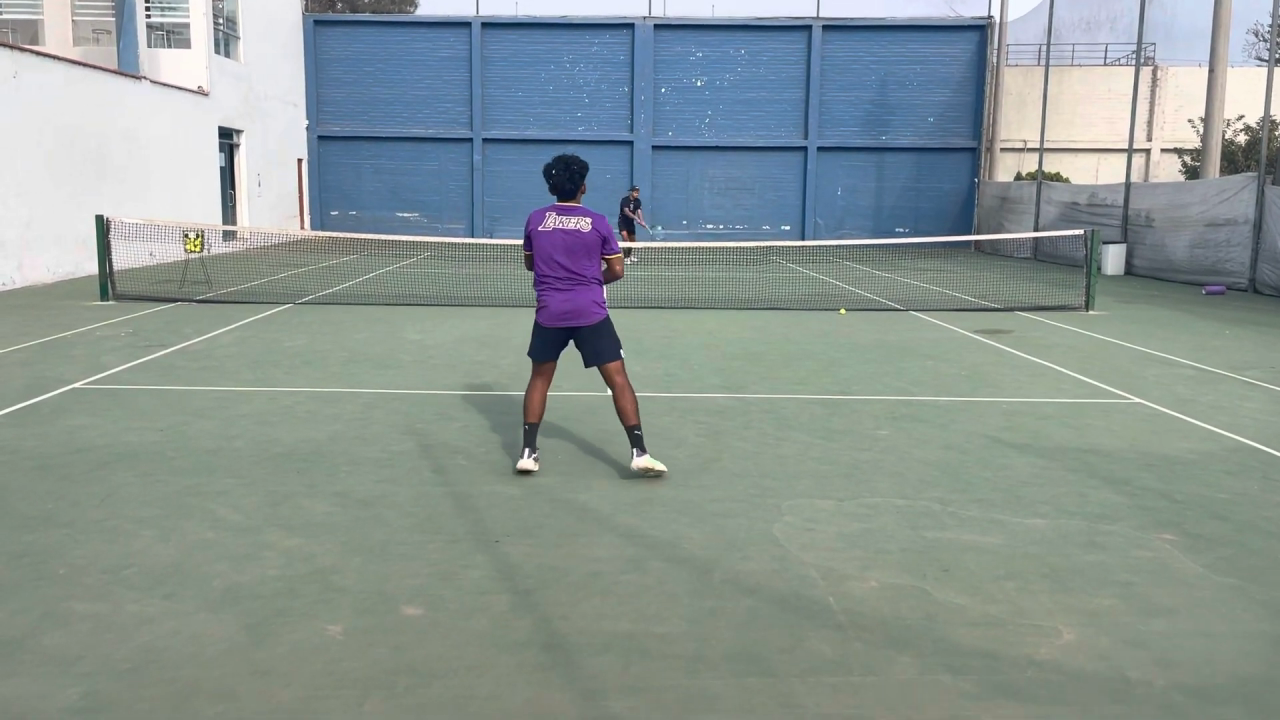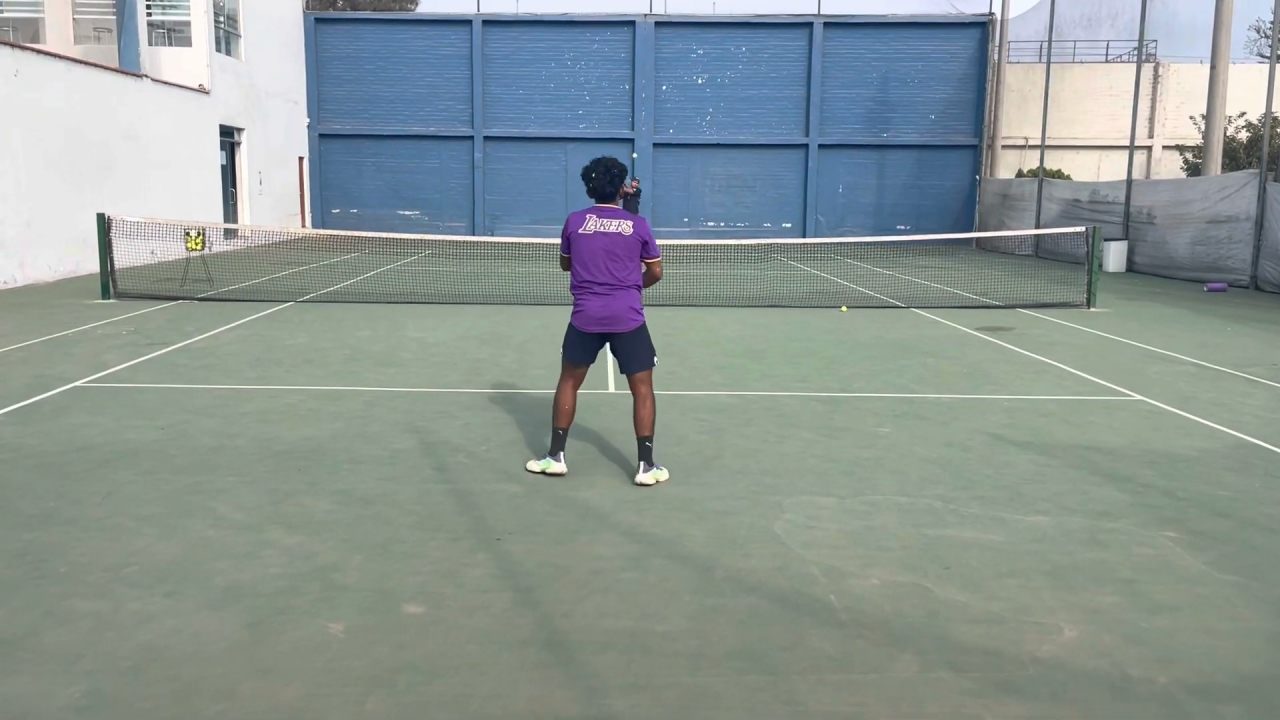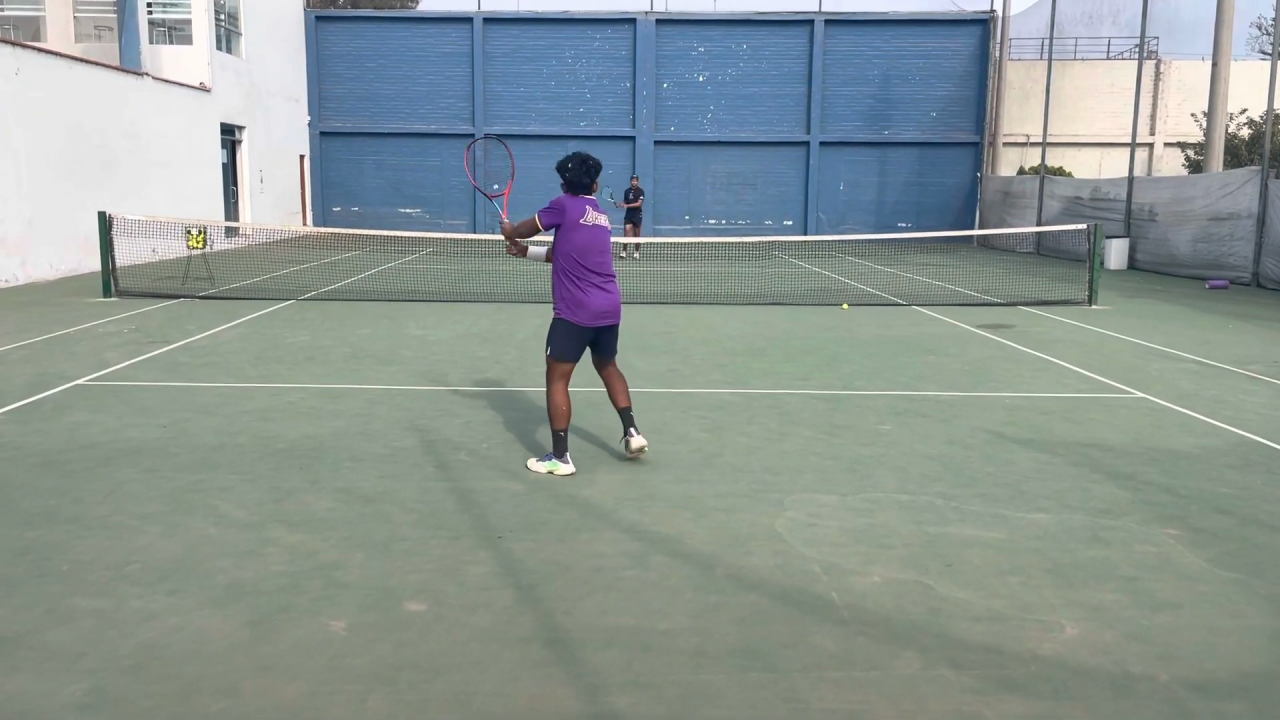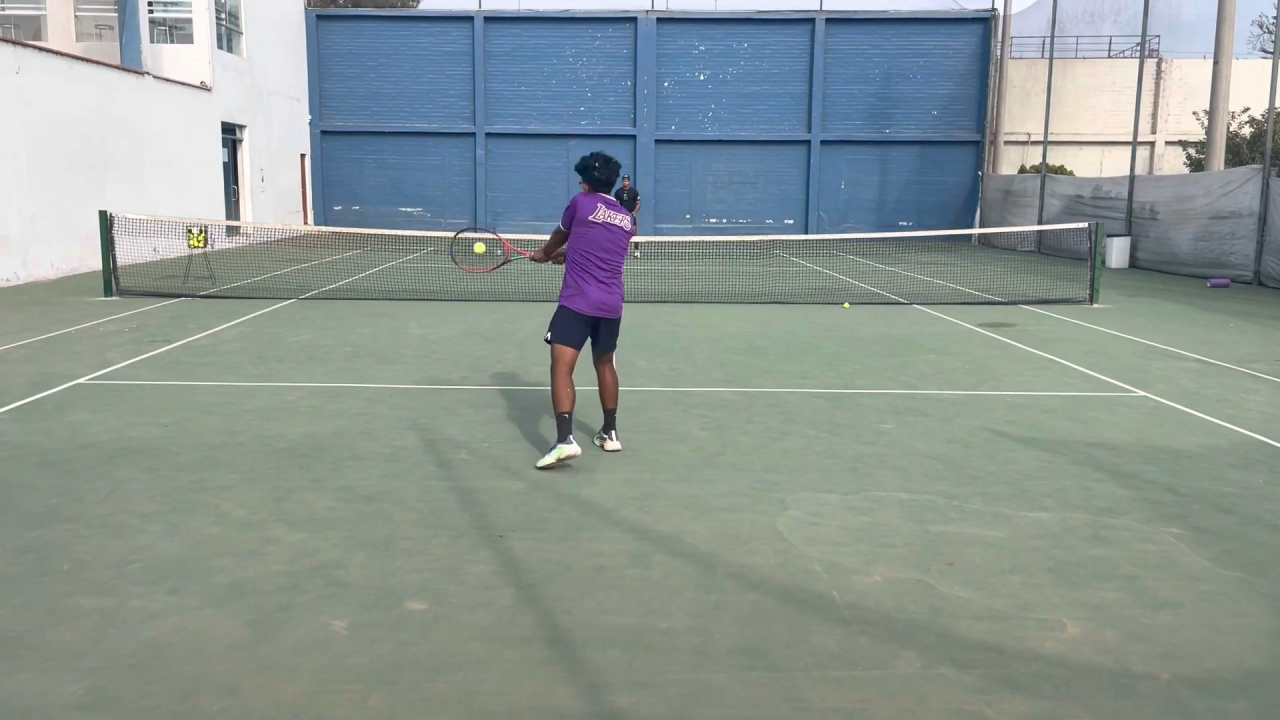
dt=0.5s
person 1, frame 1
left shoulder: (535, 220)
right shoulder: (597, 222)
right elbow: (616, 270)
left hip: (549, 313)
right hip: (590, 313)
left knee: (539, 379)
right knee: (618, 379)
left ankle: (528, 451)
right ankle: (639, 452)
person 1, frame 2
left shoulder: (574, 221)
right shoulder: (638, 224)
left elbow: (565, 264)
right elbow: (655, 274)
left hip: (585, 317)
right hip: (628, 317)
left knee: (569, 383)
right knee: (642, 389)
left ankle: (556, 456)
right ankle: (646, 465)
person 1, frame 3
left shoulder: (565, 206)
right shoulder: (601, 217)
left elbow: (525, 228)
left wrist: (509, 230)
right wrist: (527, 250)
left hip: (575, 312)
right hip: (610, 308)
left knee: (556, 380)
right knee: (608, 368)
left ankle: (560, 457)
right ankle: (632, 432)
person 1, frame 4
left shoulder: (579, 204)
right shoulder: (626, 219)
left elbow: (559, 237)
left wrist: (545, 253)
left hip: (576, 303)
right hip: (611, 305)
left knee: (561, 369)
right knee: (604, 364)
left ankle: (565, 439)
right ankle: (609, 433)
